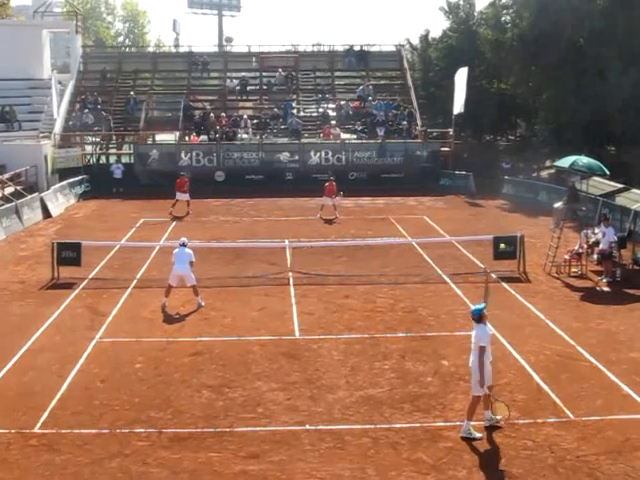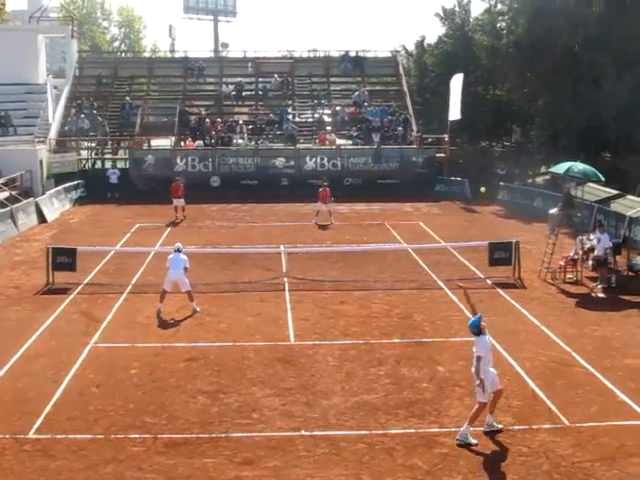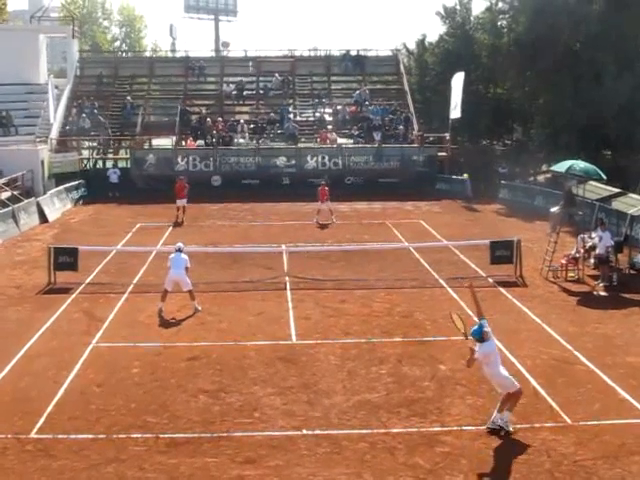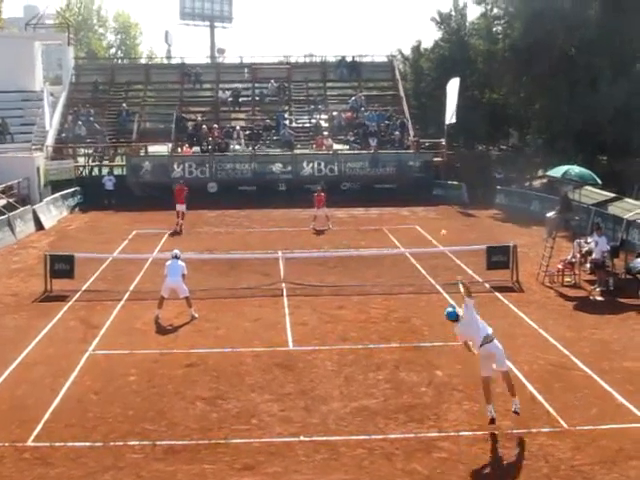
dt=0.3s
person 1, frame 1
left shoulder: (480, 325)
right shoulder: (483, 333)
left elbow: (483, 306)
right elbow: (481, 356)
right wrist: (481, 376)
left hip: (483, 365)
right hip: (480, 368)
left knee: (488, 389)
right knee: (477, 397)
left ankle: (488, 418)
right ankle: (466, 430)
person 1, frame 2
left shoulder: (479, 331)
right shoulder: (482, 343)
left elbow: (473, 309)
right elbow: (477, 364)
left wrist: (465, 292)
right wrist: (479, 380)
left hip: (487, 370)
right hip: (483, 374)
left knee: (498, 393)
right knee: (481, 405)
left ankle: (489, 423)
right ankle: (463, 436)
person 1, frame 3
left shoulder: (483, 329)
right shoulder: (483, 349)
left elbow: (479, 312)
right elbow: (469, 365)
left wrist: (473, 292)
right wrist: (472, 354)
left hip: (496, 371)
right hip: (496, 374)
left knee: (509, 393)
right knee: (518, 392)
left ankle: (494, 421)
right ankle: (503, 420)
person 1, frame 4
left shoulder: (458, 330)
right shoulder: (467, 315)
right elbow: (468, 296)
left hip: (483, 351)
right hip: (493, 345)
left knee: (486, 381)
right knee: (507, 376)
left ankle: (491, 412)
right ankle: (515, 404)
